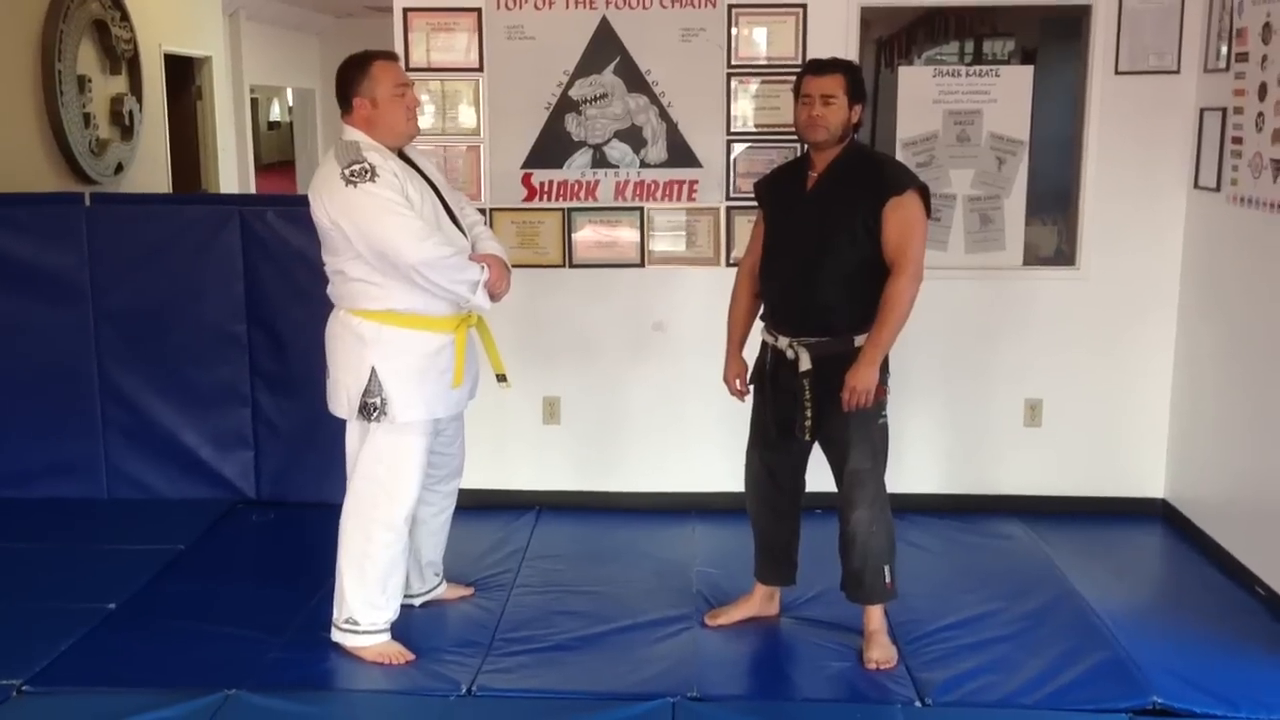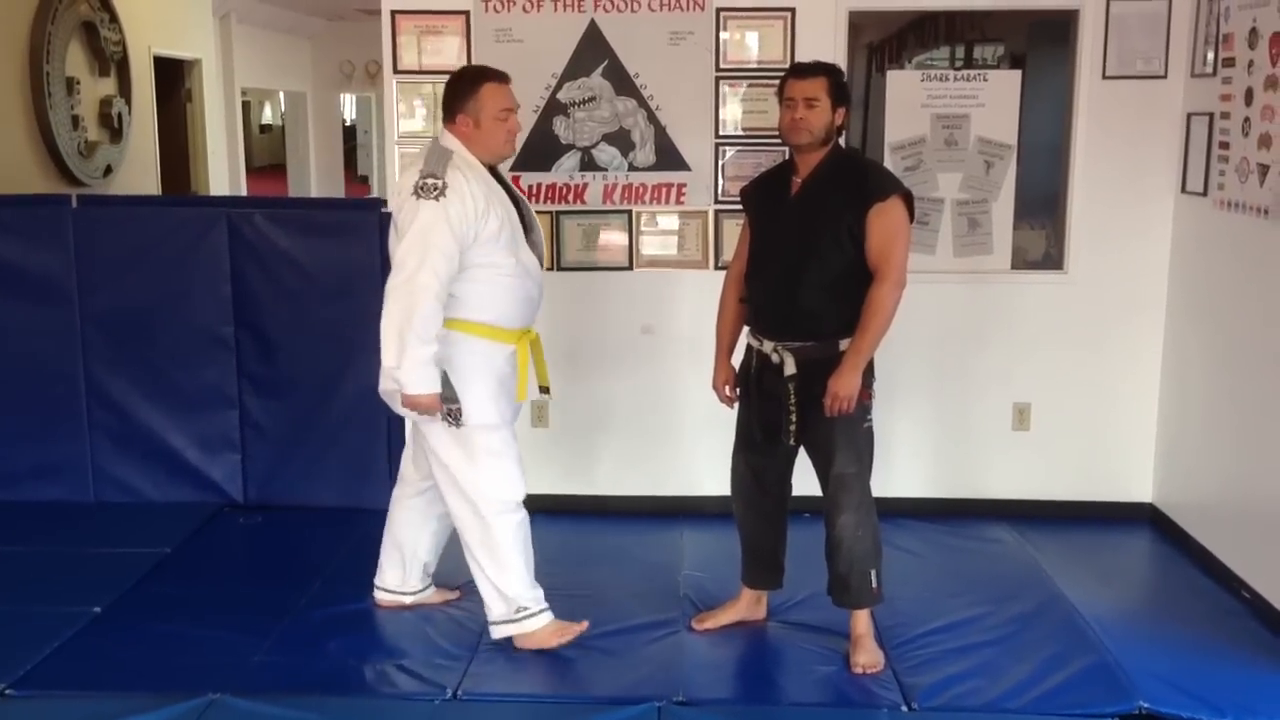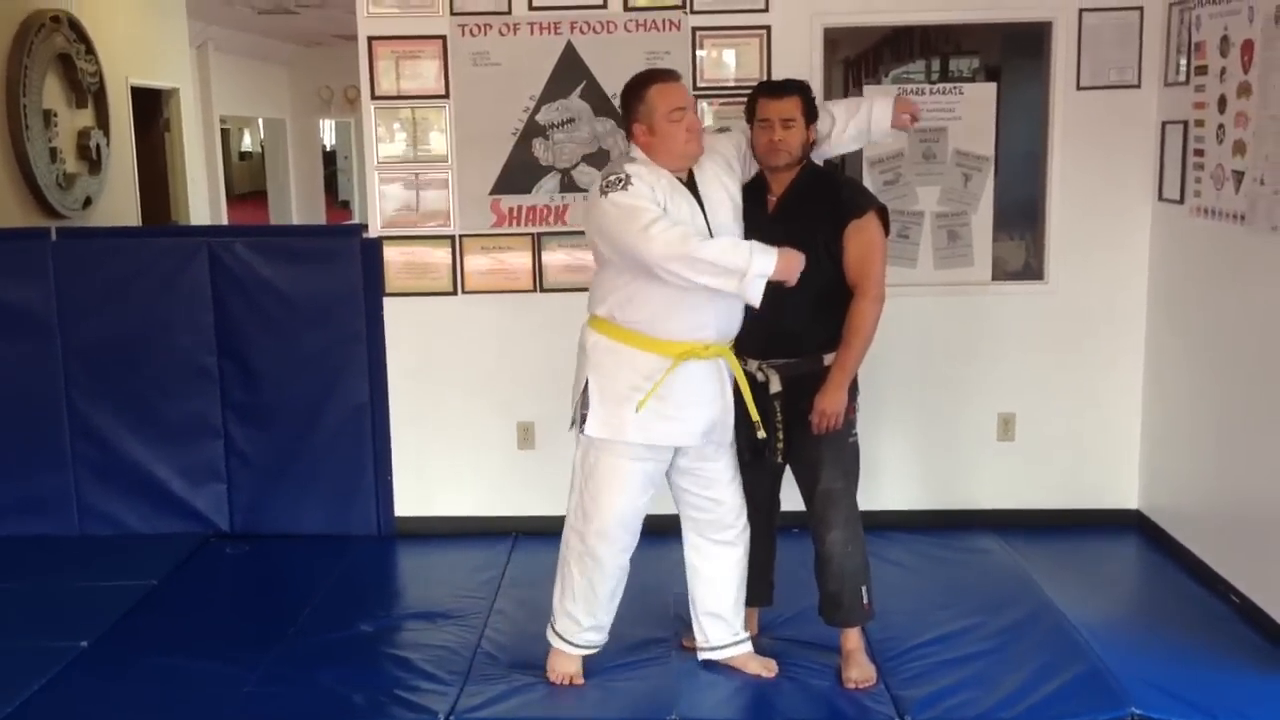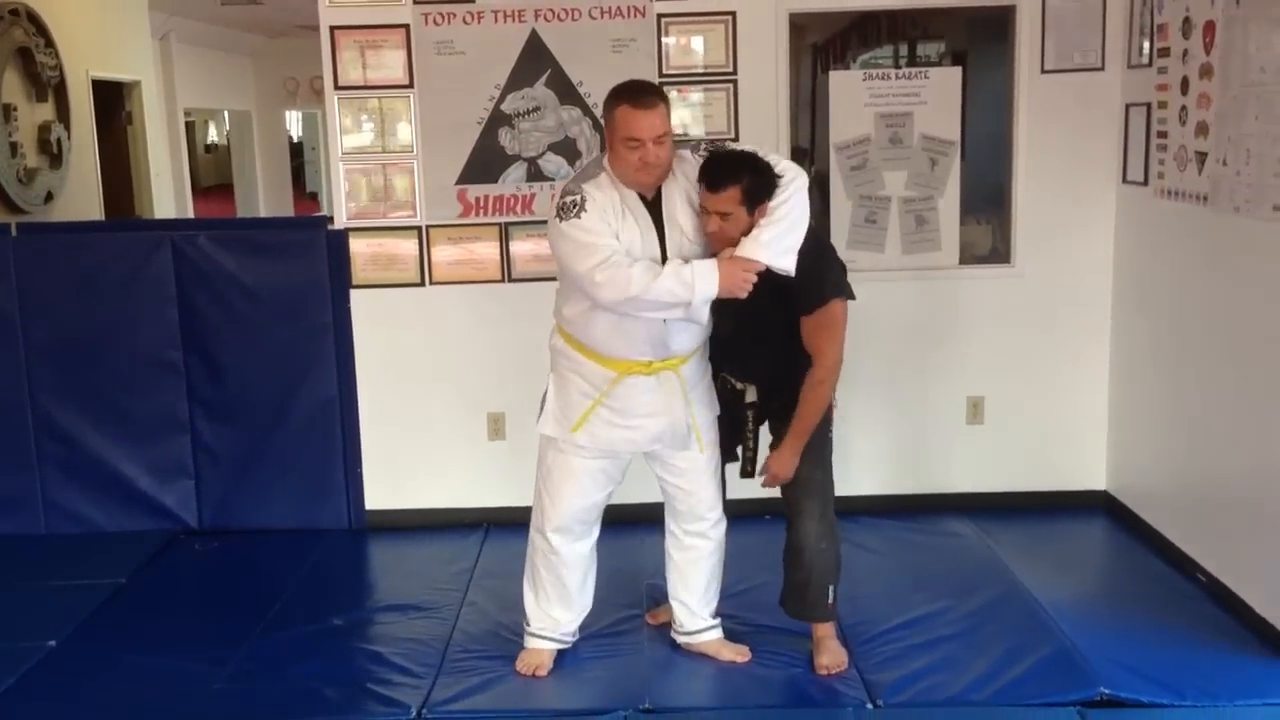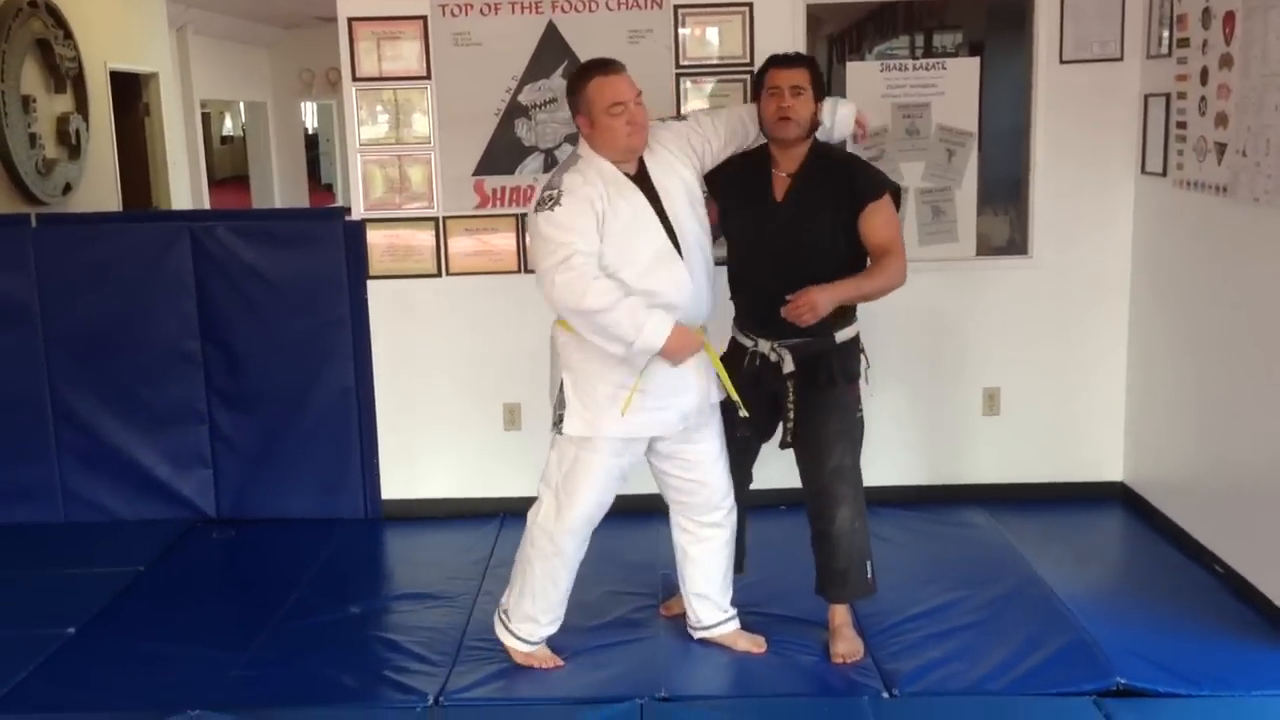
dt=1s
person 1, frame 1
left shoulder: (409, 161)
right shoulder: (350, 174)
left elbow: (466, 218)
right elbow: (417, 254)
left wrist: (492, 258)
right wrist: (480, 283)
left hip: (432, 348)
right hip: (388, 353)
left knee: (438, 474)
right knee: (385, 489)
left ankle: (421, 581)
right ankle: (360, 622)
person 1, frame 2
left shoulder: (479, 174)
right shoulder: (440, 184)
right elbow: (416, 285)
right wrist: (416, 376)
left hip: (478, 358)
right hip: (453, 364)
left knee: (429, 476)
right knee: (491, 490)
left ankle: (399, 582)
right ankle: (522, 613)
person 1, frame 3
left shoulder: (720, 157)
right shoulder: (620, 189)
right elbow: (670, 250)
left wrist: (879, 114)
right wrist: (768, 261)
left hip: (704, 380)
right hip: (632, 380)
left knee: (720, 519)
right knee: (605, 522)
left ankle: (723, 639)
right ankle: (571, 638)
person 1, frame 4
left shoulder: (698, 170)
right shoulder: (581, 202)
left elbow: (786, 180)
right elbow: (615, 283)
left wrist: (755, 253)
right wrist: (710, 279)
left hip: (680, 381)
right hip: (595, 384)
left knee: (700, 514)
right knee: (564, 517)
left ankle: (697, 627)
right ankle: (547, 633)
person 1, frame 5
left shoulder: (675, 143)
right shoulder: (568, 189)
left elbow: (743, 121)
right elbow: (572, 283)
left wrist: (833, 113)
right wrist: (653, 335)
left hip: (683, 369)
right hip: (609, 371)
left knee: (707, 502)
right knee: (570, 507)
left ankle: (712, 618)
right ankle: (521, 627)
person 2, frame 1
left shoulder: (888, 182)
right shoulder: (777, 185)
left elbow: (906, 272)
right elbow: (751, 271)
left wrist: (870, 360)
right wrist: (734, 349)
left hip: (848, 362)
right hip: (781, 360)
left knee: (862, 494)
right knee: (769, 480)
left ankle: (875, 621)
right ankle: (765, 593)
person 2, frame 2
left shoulder: (871, 186)
right shoulder: (764, 189)
left elbow: (888, 279)
right elbow: (739, 276)
left wrist: (853, 366)
right wrist: (723, 356)
left hip: (832, 366)
right hip: (765, 364)
left knee: (847, 499)
right knee: (755, 485)
left ankle: (861, 626)
right ankle: (753, 597)
person 2, frame 3
left shoulder: (846, 201)
right shoulder: (737, 203)
left elbow: (868, 293)
left wrist: (836, 383)
left hip: (818, 381)
right hip: (748, 378)
left knee: (832, 514)
right knee: (742, 506)
left ankle: (853, 642)
right ankle: (746, 619)
person 2, frame 4
left shoulder: (809, 259)
right shoulder: (701, 239)
left elbow: (825, 364)
left wrist: (790, 447)
left hip: (794, 388)
right hip: (724, 379)
left knee: (807, 504)
left ankle: (823, 628)
person 2, frame 5
left shoulder: (854, 178)
right shoulder: (733, 177)
left elbow: (894, 266)
left wrist: (836, 293)
left hip: (825, 360)
right hip: (749, 355)
left knee: (834, 488)
left ankle: (841, 615)
